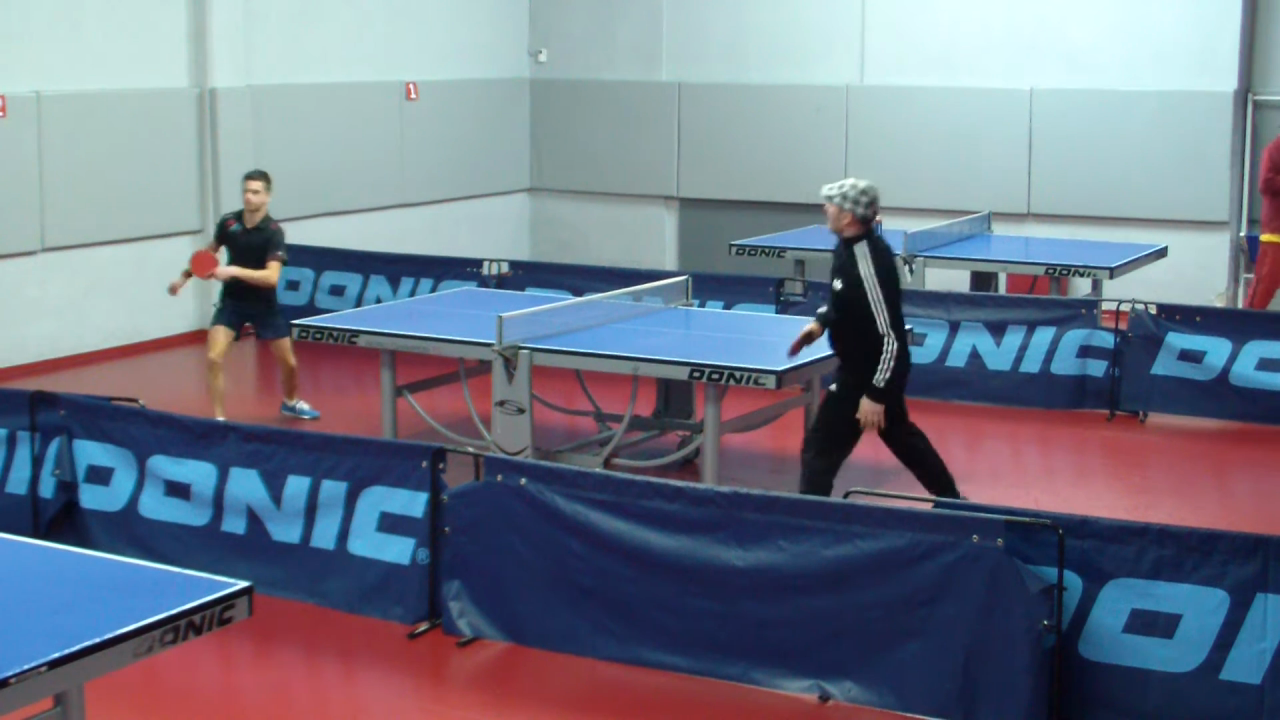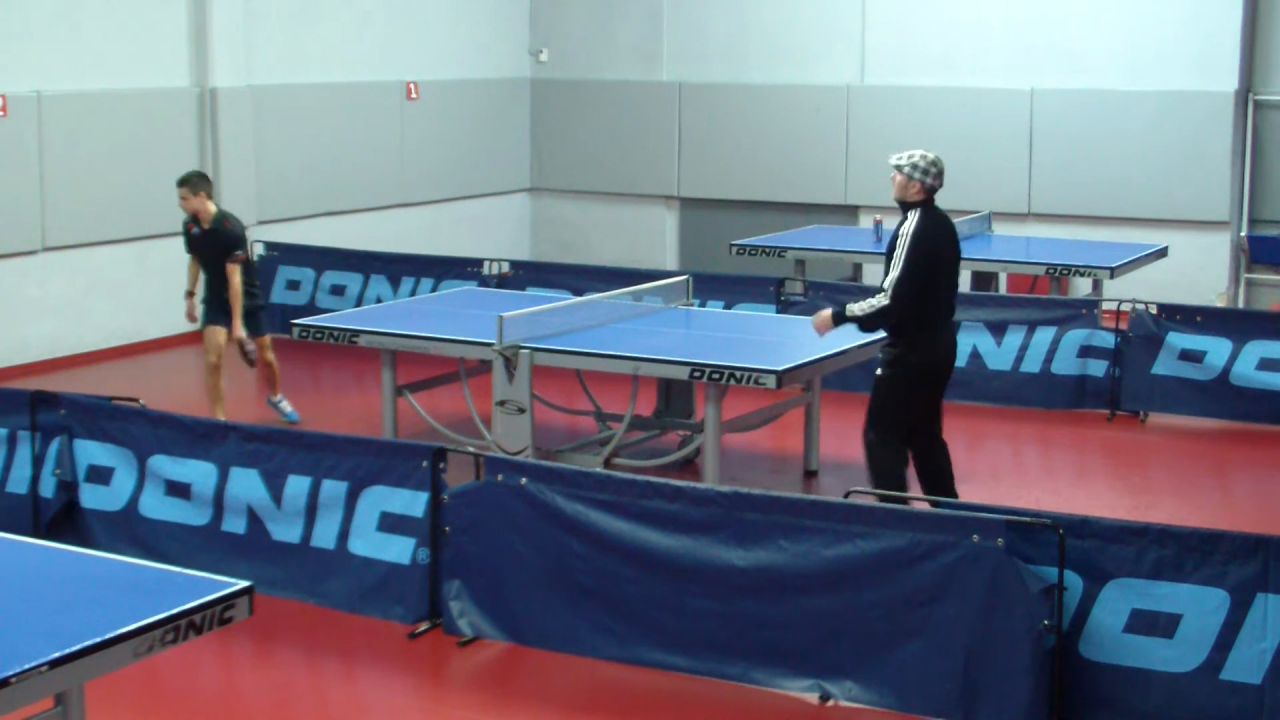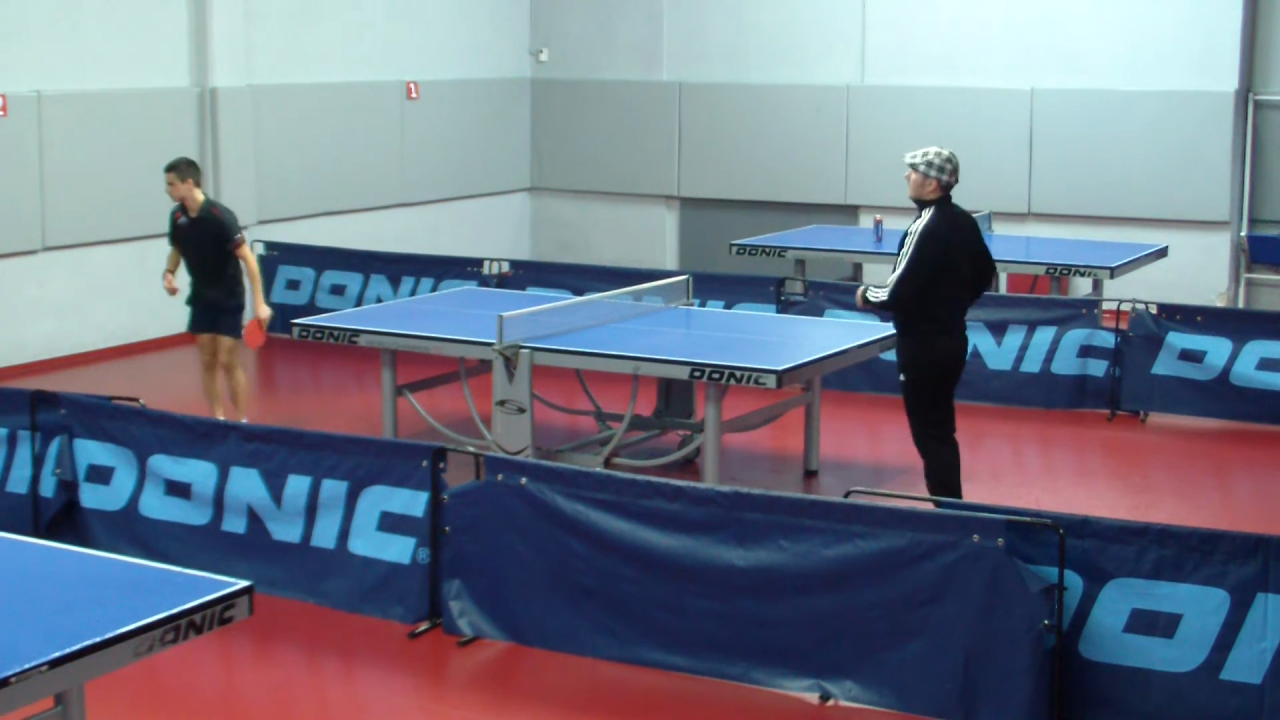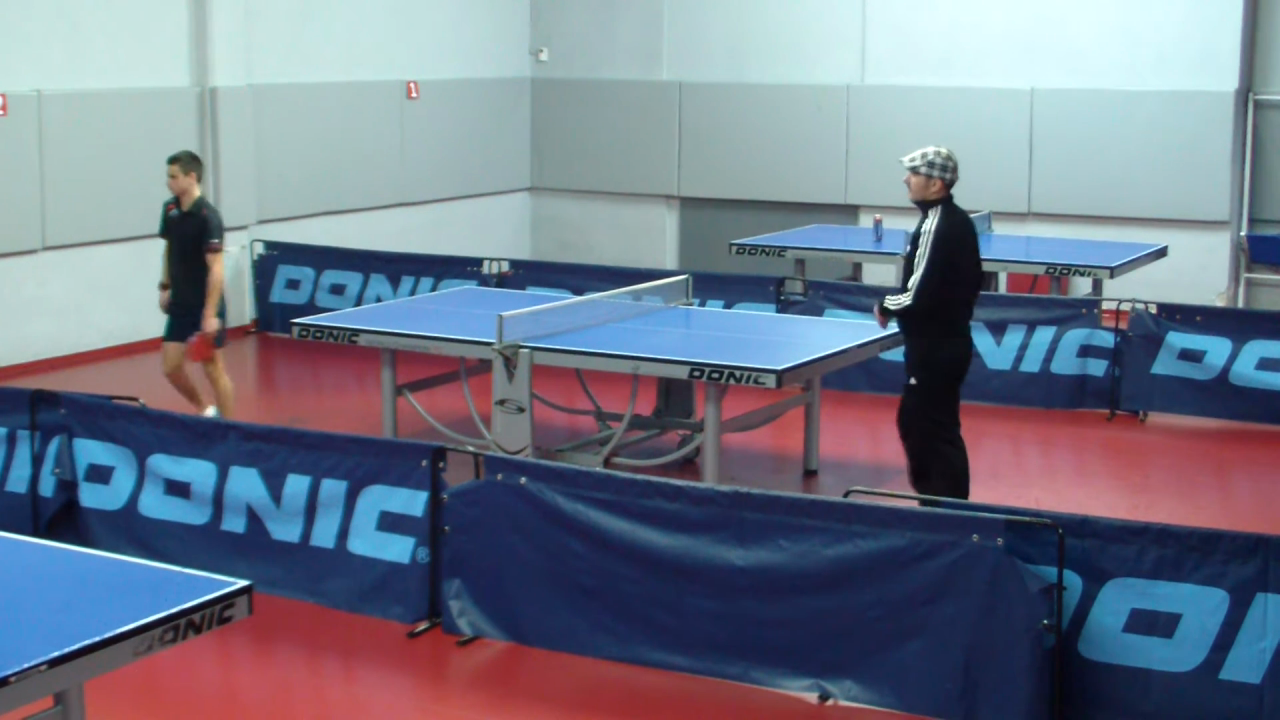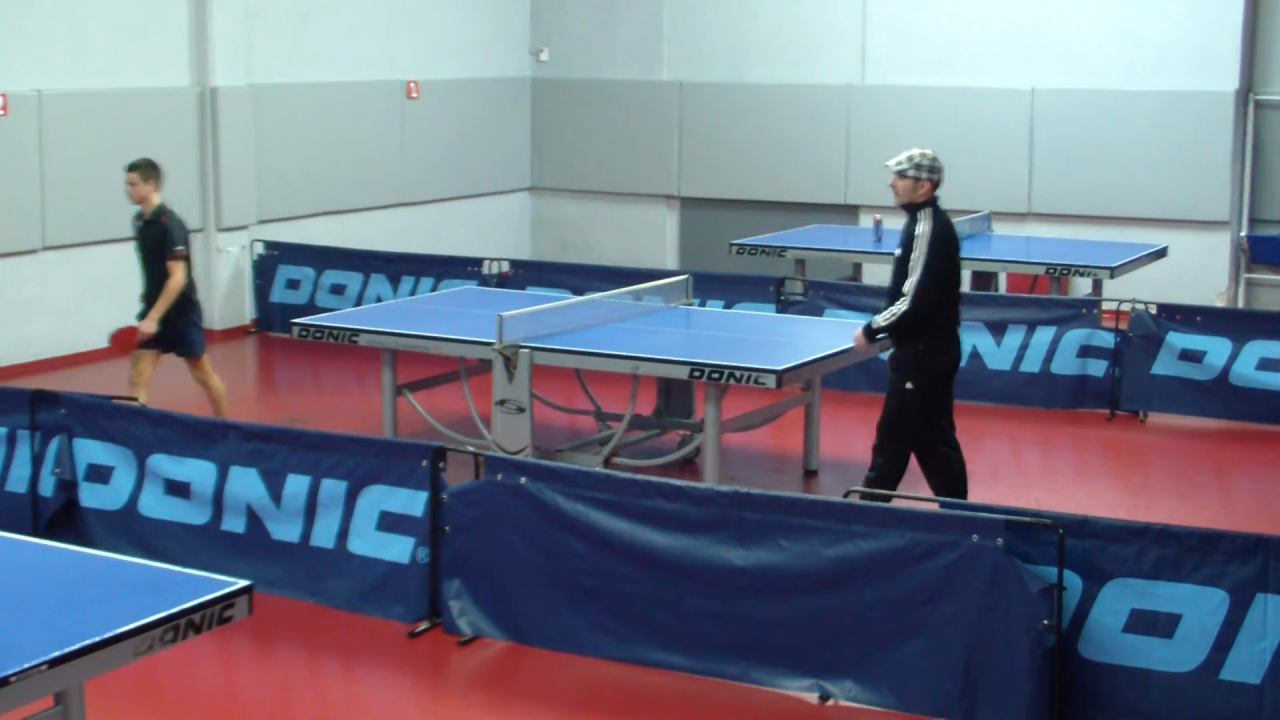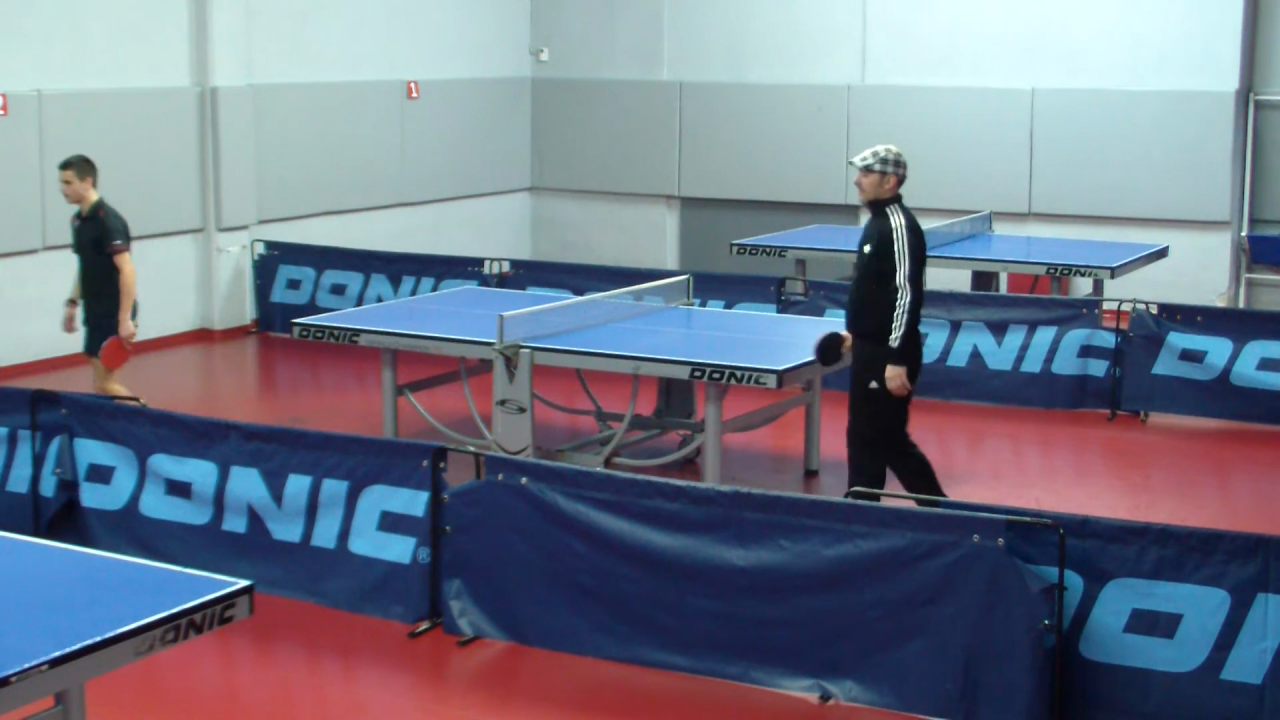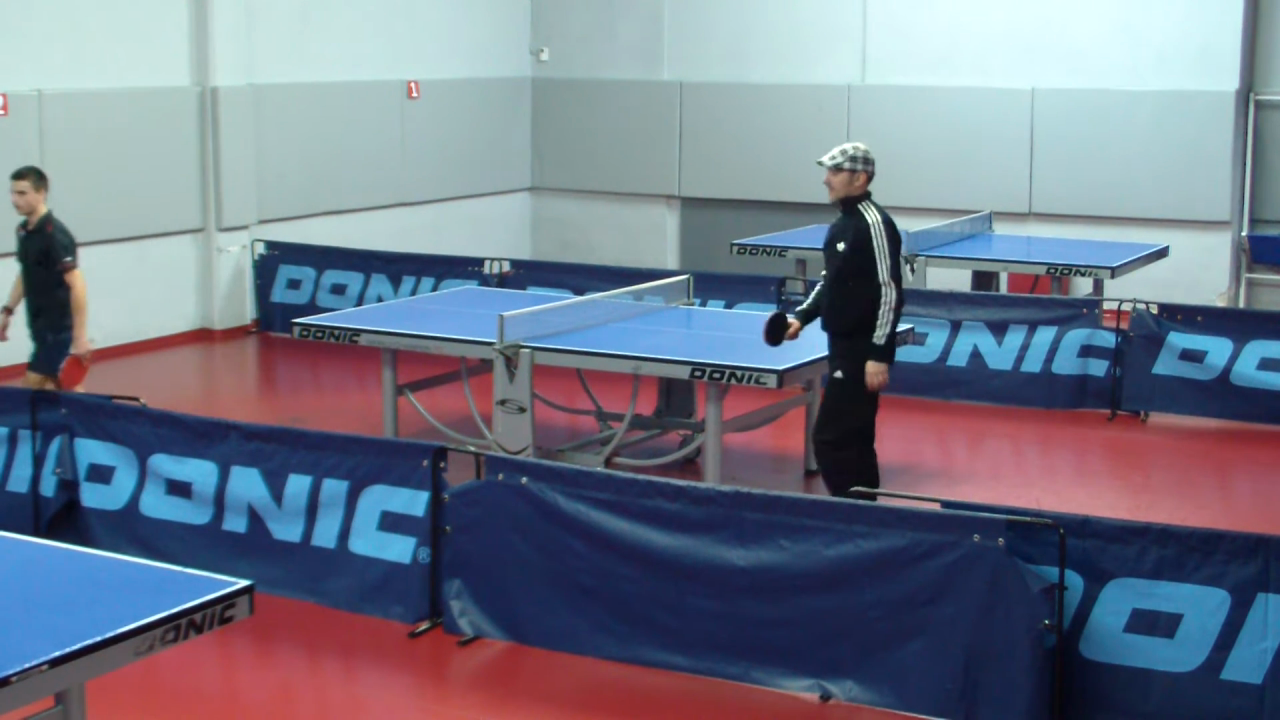
dt=0.3s
person 1, frame 1
left shoulder: (866, 264)
right shoulder: (849, 245)
left elbow: (889, 339)
left wrist: (874, 394)
right wrist: (821, 321)
left hip: (866, 371)
right hip: (875, 364)
left knee: (821, 450)
right knee: (901, 433)
right ankle: (951, 501)
person 1, frame 2
left shoulder: (914, 230)
right shoulder: (941, 224)
left elbow: (892, 302)
left wrist: (838, 314)
right wrist: (873, 303)
left hip: (912, 350)
right hip: (940, 345)
left knee: (883, 436)
right knee: (926, 435)
person 1, frame 3
left shoulder: (925, 229)
right shoulder: (963, 222)
left elbow: (894, 295)
right elbow: (984, 275)
left wrist: (867, 294)
left hip: (925, 347)
right hip: (951, 340)
left knee: (931, 435)
right knee: (939, 431)
person 1, frame 4
left shoulder: (935, 228)
right shoulder: (959, 221)
left elbow: (917, 298)
right elbow: (973, 280)
left wrist: (884, 305)
left hip: (933, 349)
right hip: (952, 342)
left knee: (939, 436)
right knee: (913, 425)
person 1, frame 5
left shoulder: (927, 231)
right shoulder: (928, 223)
left elbow: (913, 303)
left wrist: (870, 330)
left hip: (925, 354)
right hip: (921, 350)
left knee: (934, 441)
right knee: (891, 436)
person 1, frame 6
left shoulder: (899, 226)
right shoulder: (879, 221)
left elbow: (906, 295)
left wrist: (896, 359)
right wrist: (854, 333)
left hip: (888, 355)
right hip: (871, 350)
left knee: (880, 441)
right knee: (869, 438)
person 1, frame 7
left shoulder: (874, 224)
right shoulder: (843, 223)
left elbow: (889, 291)
left wrist: (878, 355)
right wrist: (802, 316)
left hip: (863, 351)
right hip: (845, 346)
left knee: (831, 438)
right knee: (854, 438)
person 2, frame 1
left shoulder: (274, 232)
right shoulder: (229, 222)
left elbow: (272, 278)
right elbow: (212, 248)
left wrist: (234, 271)
right wrist: (185, 275)
left hip: (263, 305)
right hip: (231, 301)
left knee: (289, 362)
right knee: (214, 358)
left ankle: (291, 402)
right ankle: (218, 419)
person 2, frame 2
left shoulder: (232, 228)
right shoulder: (190, 225)
left elbow: (235, 278)
left wrist: (238, 323)
right wrist: (190, 295)
left hip: (246, 298)
right hip: (215, 299)
left knee: (265, 357)
right knee: (213, 361)
left ankle: (276, 397)
right ankle: (219, 421)
person 2, frame 3
left shoulder: (221, 217)
right shoulder: (177, 216)
left elbow: (247, 259)
right elbow: (176, 250)
left wrist: (260, 303)
right wrist: (169, 272)
left hip: (228, 298)
right hip: (200, 298)
left knee: (228, 362)
right knee: (207, 363)
left ankle: (241, 422)
right ankle: (218, 421)
person 2, frame 4
left shoulder: (208, 217)
right shoulder: (169, 209)
left elbow: (216, 270)
left wrist: (211, 314)
right wrist: (165, 286)
left hip: (206, 306)
right hip: (179, 304)
left knee: (213, 369)
right knee: (170, 368)
right ankle: (206, 411)
person 2, frame 5
left shoulder: (170, 225)
right shoulder: (140, 221)
left elbow: (178, 277)
left wrist: (153, 318)
left hip: (181, 312)
right hip: (153, 311)
left knee: (203, 373)
right knee: (137, 375)
person 2, frame 6
left shoulder: (109, 221)
right shoulder: (78, 220)
left elbow: (127, 271)
left wrist: (125, 319)
right wrist: (73, 303)
left hip: (112, 315)
right hip: (95, 314)
left knee: (103, 384)
right knee: (104, 381)
person 2, frame 7
left shoulder: (55, 236)
right shoulder: (24, 230)
left elbow: (77, 286)
left wrist: (80, 335)
right wrist: (7, 311)
left hip: (57, 331)
right hip: (43, 328)
left knee: (32, 387)
right knee: (68, 391)
